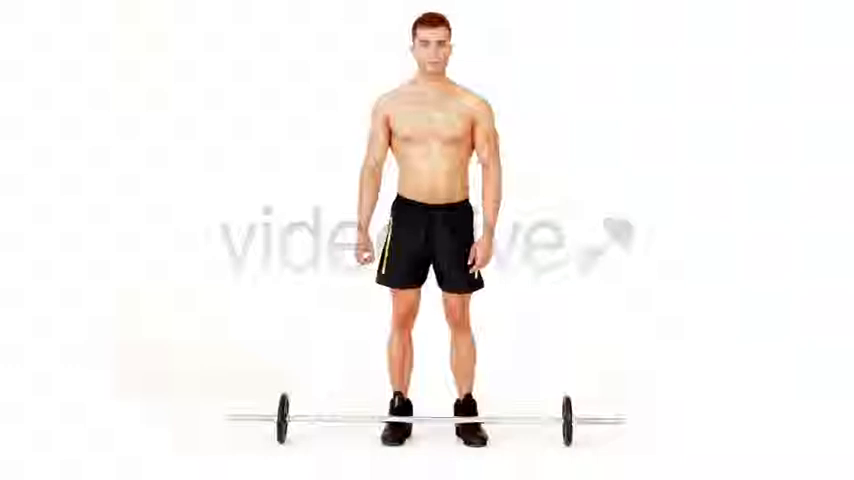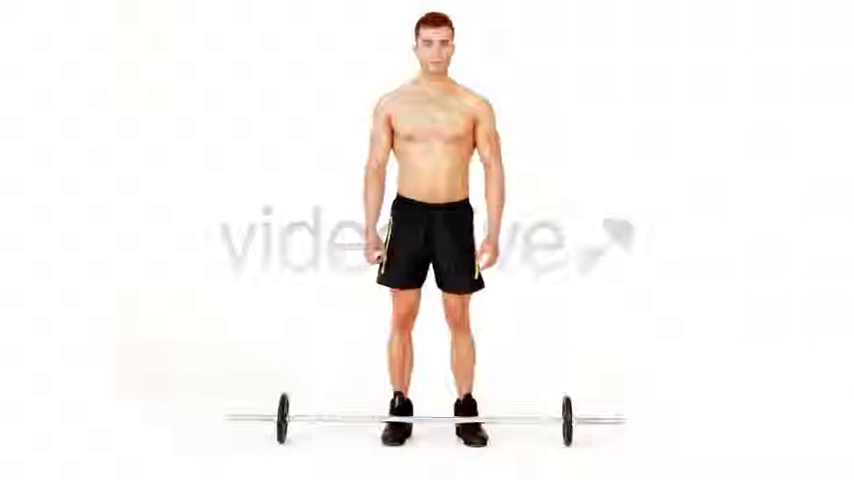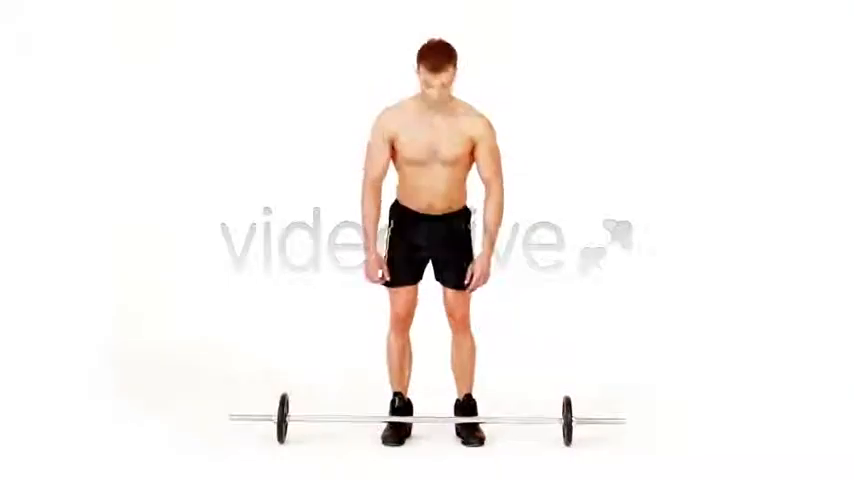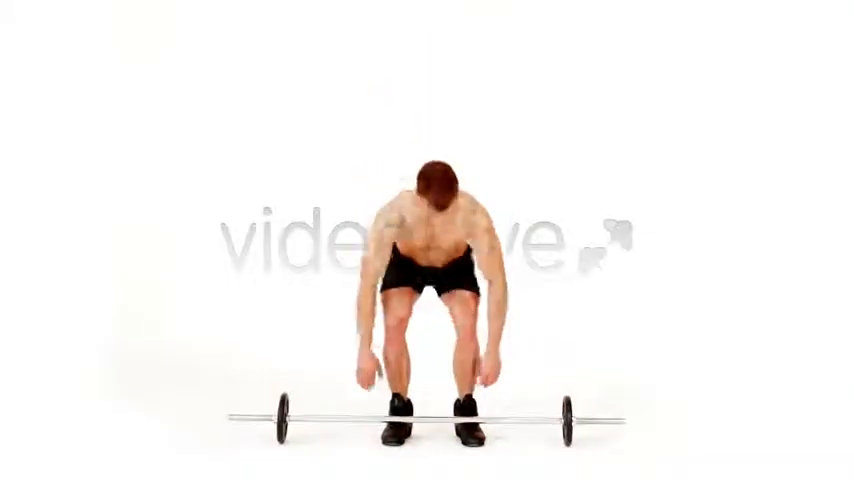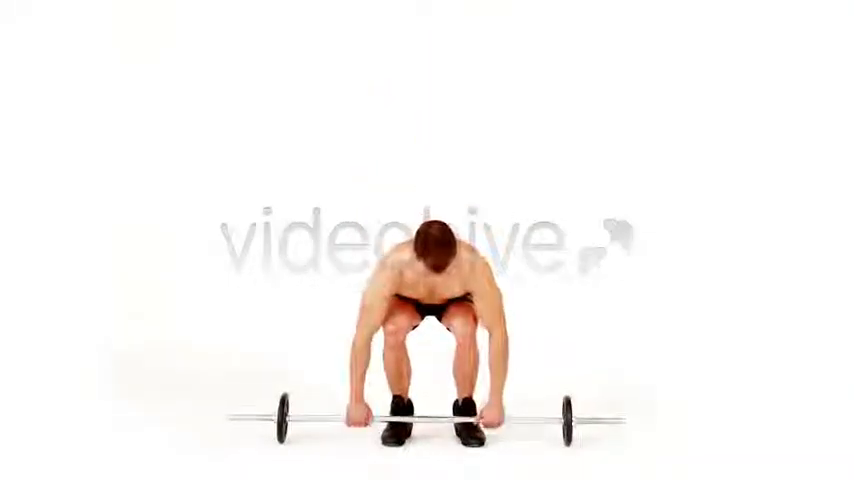
dt=0.5s
person 1, frame 1
left shoulder: (474, 106)
right shoulder: (389, 104)
left elbow: (491, 169)
right elbow: (372, 168)
left wrist: (487, 233)
right wrist: (362, 230)
left hip: (456, 218)
right hip: (408, 216)
left knee: (459, 319)
right knee: (402, 318)
left ankle: (466, 409)
right ankle: (400, 408)
person 1, frame 2
left shoulder: (476, 106)
right shoulder: (390, 103)
left elbow: (493, 169)
right elbow: (375, 169)
left wrist: (493, 234)
right wrist: (370, 231)
left hip: (455, 218)
right hip: (407, 216)
left knee: (458, 320)
right knee: (402, 319)
left ankle: (466, 410)
right ankle: (400, 409)
person 1, frame 3
left shoulder: (475, 124)
right shoulder: (390, 120)
left elbow: (494, 187)
right elbow: (371, 183)
left wrist: (487, 251)
right wrist: (371, 248)
left hip: (454, 224)
right hip: (407, 221)
left knee: (459, 319)
right knee: (400, 317)
left ankle: (466, 408)
right ankle: (399, 407)
person 1, frame 4
left shoulder: (475, 217)
right shoulder: (392, 217)
left elbow: (497, 283)
right elbow: (368, 283)
left wrist: (492, 351)
right wrist: (365, 350)
left hip: (456, 264)
right hip: (405, 262)
left knee: (466, 324)
right knee: (394, 323)
left ankle: (466, 410)
right ankle: (399, 409)
person 1, frame 5
left shoulder: (474, 266)
right shoulder: (392, 267)
left elbow: (498, 332)
right elbow: (363, 335)
left wrist: (495, 400)
right wrist: (356, 400)
left hip: (455, 299)
right hip: (407, 299)
left knee: (466, 330)
right knee: (393, 329)
left ankle: (465, 409)
right ankle: (400, 408)
